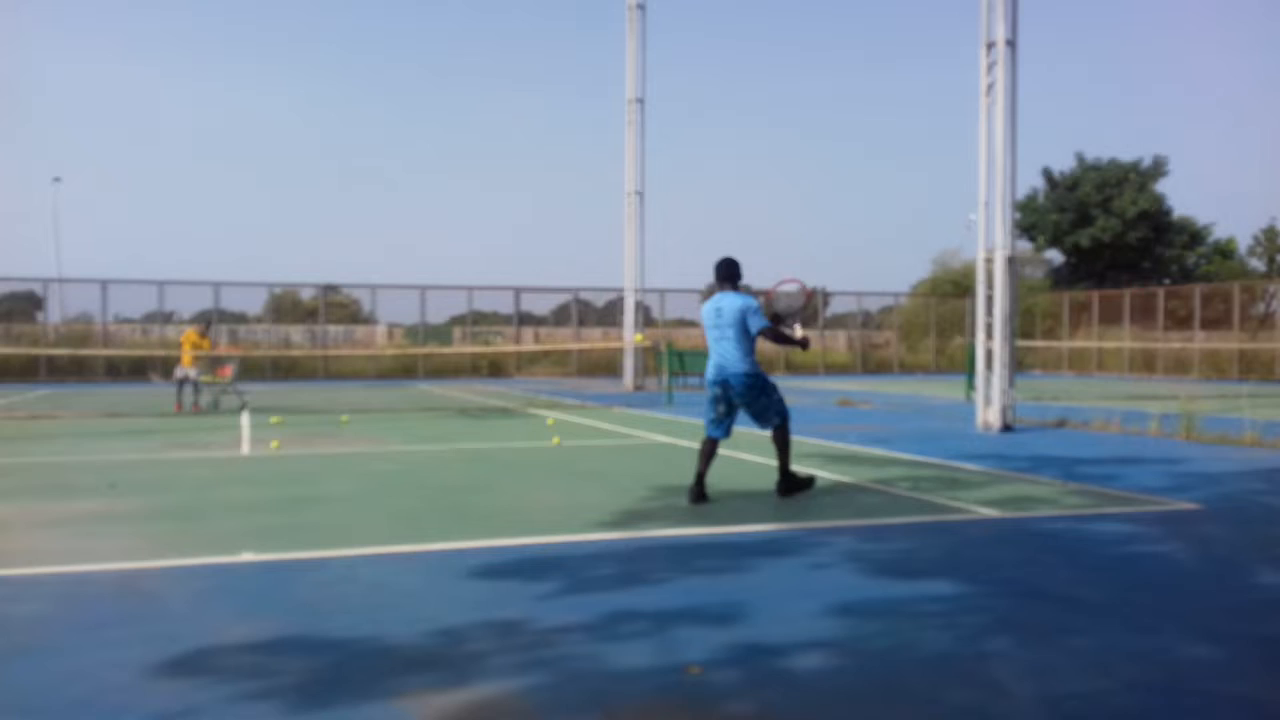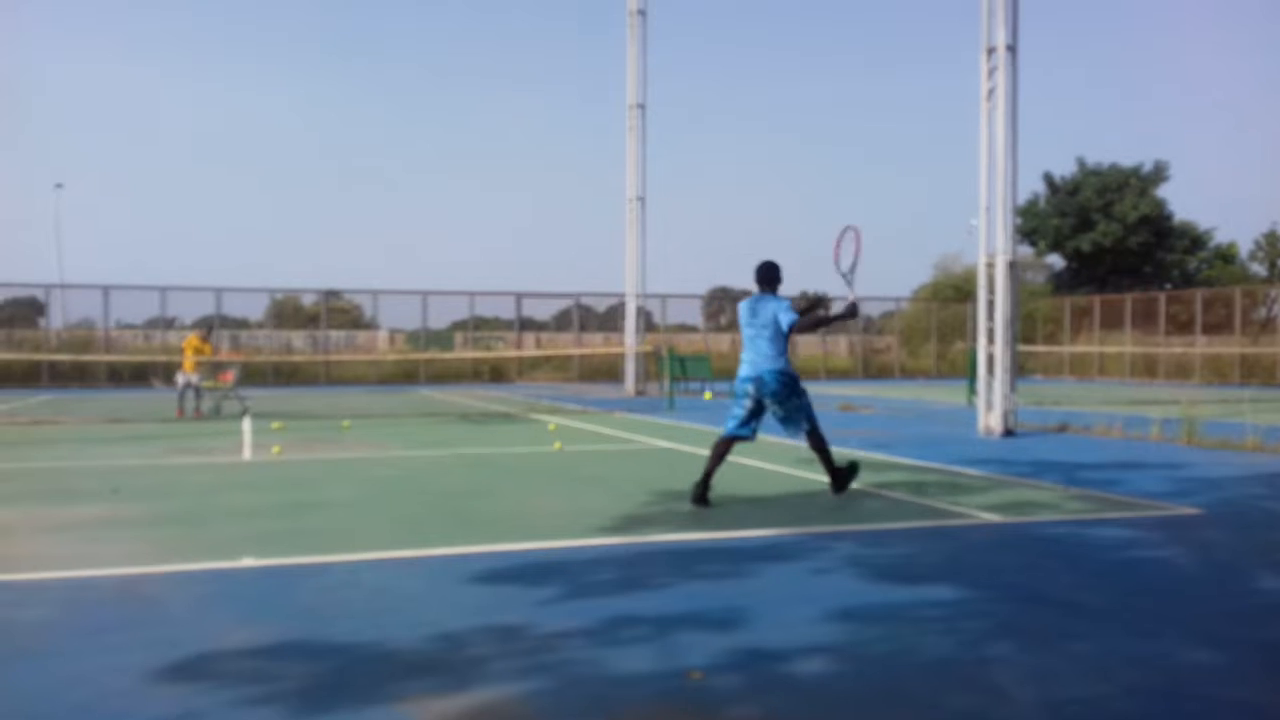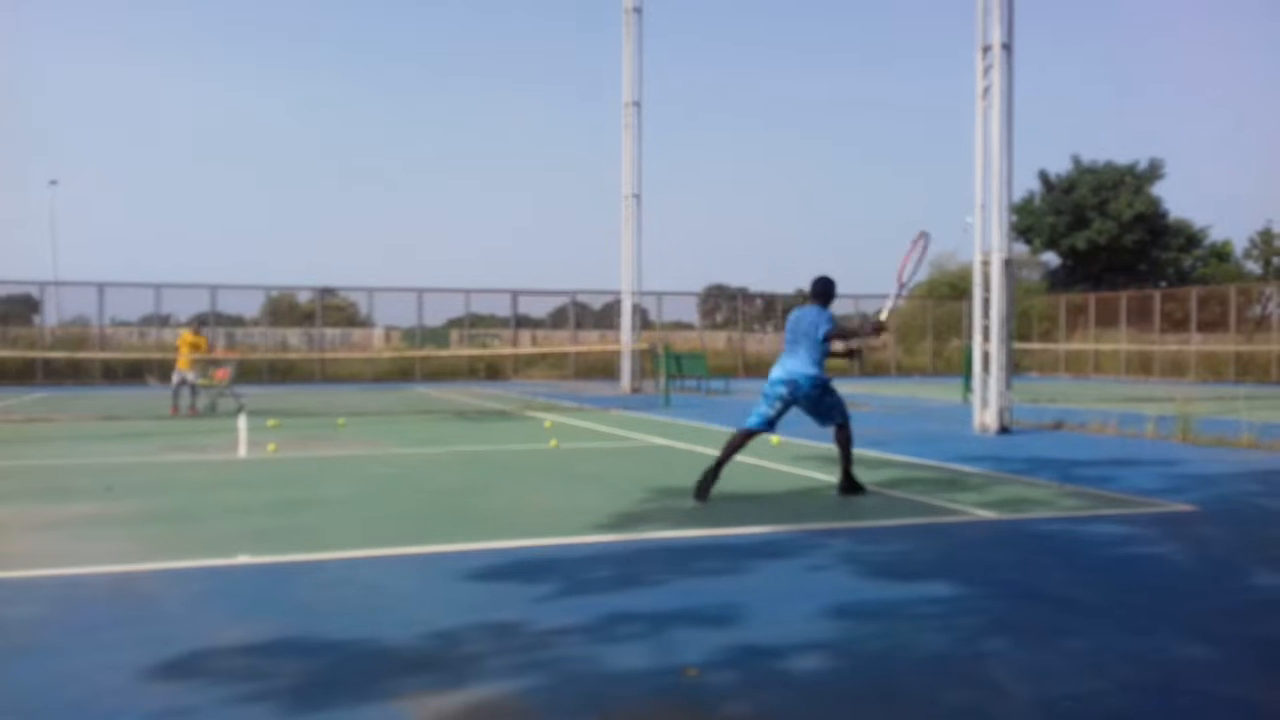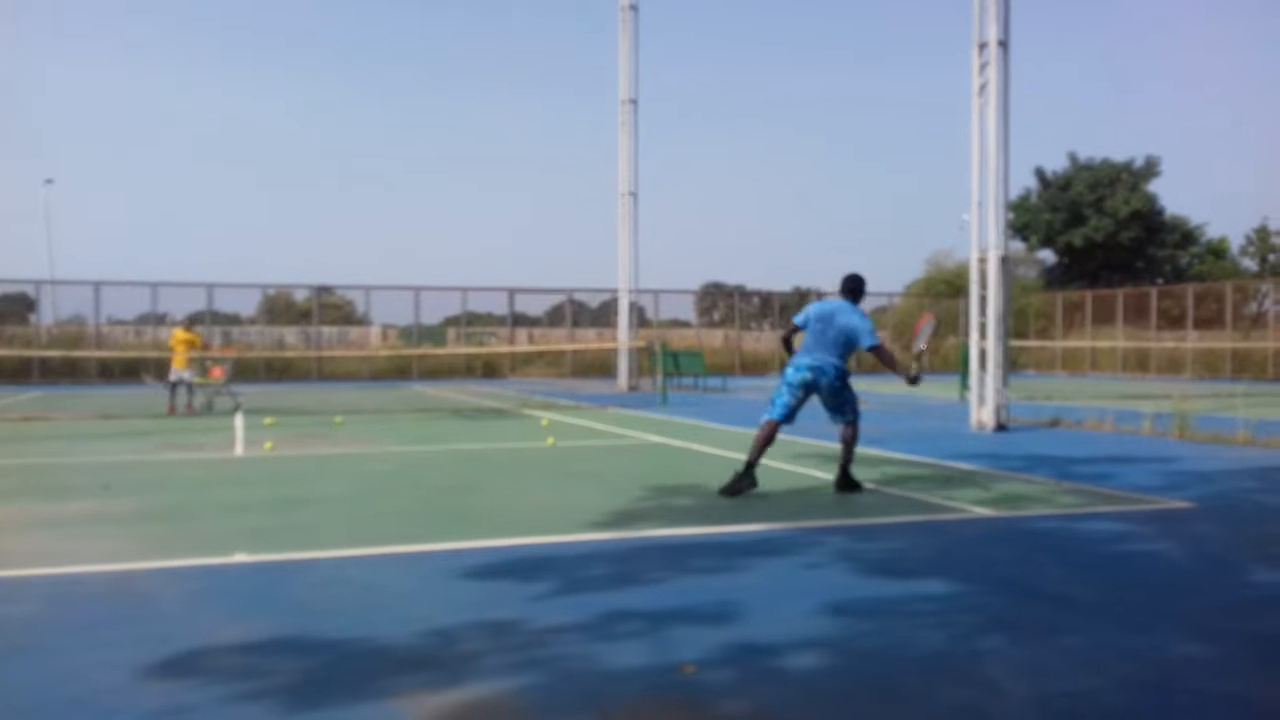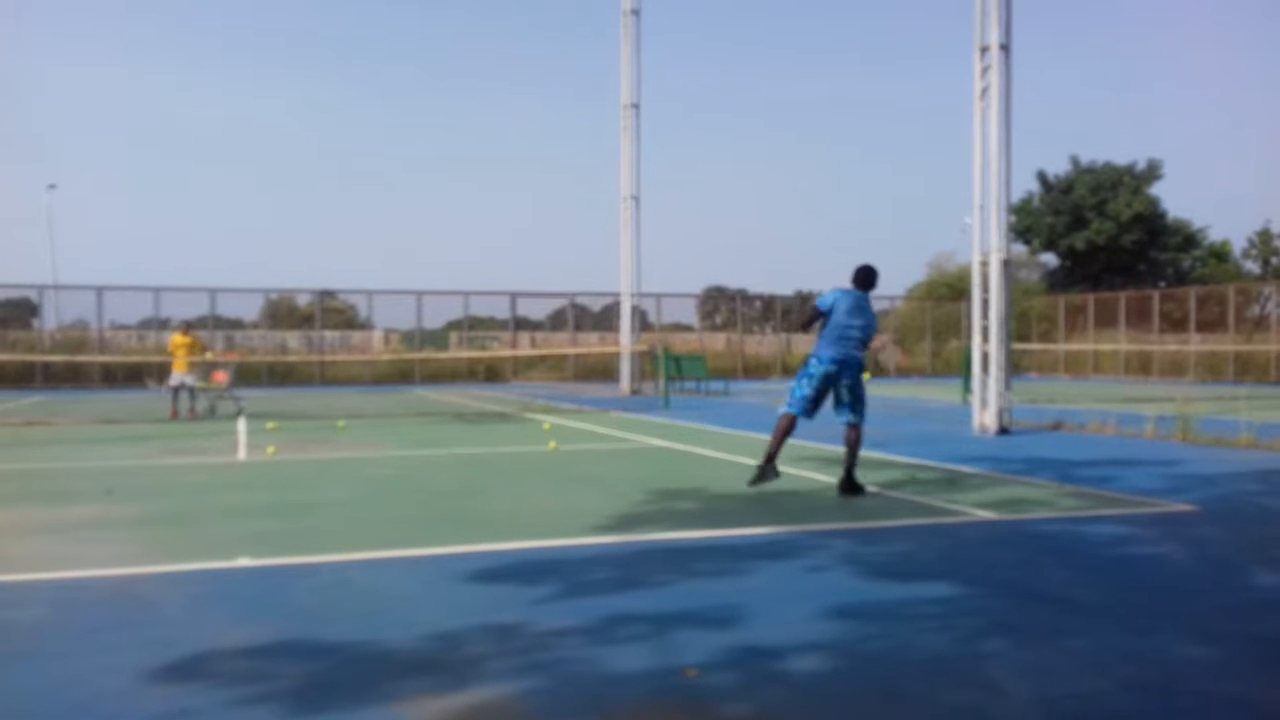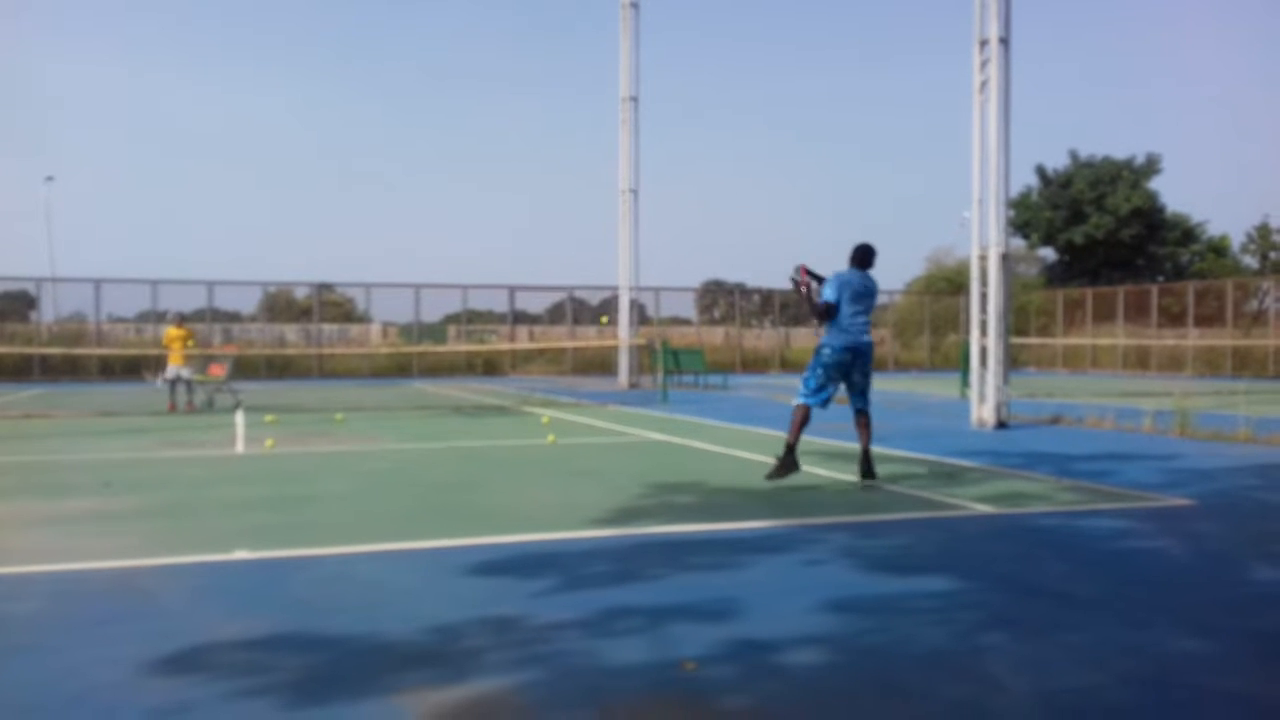
dt=0.2s
person 1, frame 1
left shoulder: (706, 309)
right shoulder: (747, 303)
right elbow: (769, 334)
left wrist: (769, 321)
right wrist: (797, 342)
left hip: (715, 377)
right hip: (744, 376)
left knee: (713, 433)
right knee: (779, 419)
left ankle: (698, 484)
right ankle: (785, 479)
person 1, frame 2
left shoulder: (743, 306)
right shoulder: (780, 304)
right elbow: (800, 326)
left wrist: (809, 308)
right wrist: (841, 315)
left hip: (747, 377)
right hip: (777, 377)
left knee: (731, 433)
right knee: (809, 427)
left ankle: (703, 483)
right ankle: (837, 476)
person 1, frame 3
left shoulder: (794, 315)
right shoulder: (823, 316)
right elbow: (832, 334)
left wrist: (840, 353)
right wrist: (864, 332)
left hip: (779, 379)
right hip: (810, 381)
left knee: (749, 429)
right knee: (841, 423)
left ankle: (713, 472)
right ankle: (847, 479)
person 1, frame 4
left shoulder: (818, 307)
right shoulder: (861, 320)
left elbow: (788, 334)
right elbow: (877, 350)
left wrist: (791, 355)
right wrist: (903, 372)
left hip: (799, 367)
right hip: (830, 372)
left knee: (772, 420)
right knee: (849, 420)
left ankle: (747, 473)
right ankle: (843, 476)
person 1, frame 5
left shoulder: (837, 294)
right shoulder: (870, 314)
left elbow: (808, 322)
left wrist: (805, 323)
left hip: (822, 360)
right hip: (852, 365)
left knee: (792, 411)
right knee: (853, 420)
left ankle: (768, 464)
right ankle: (848, 478)
person 1, frame 6
left shoulder: (839, 279)
right shoulder: (872, 286)
left elbow: (822, 314)
left wrist: (809, 295)
right wrist: (814, 282)
left hip: (834, 349)
right hip: (862, 349)
left knee: (803, 401)
right knee: (860, 407)
left ankle: (789, 455)
right ankle: (865, 461)
